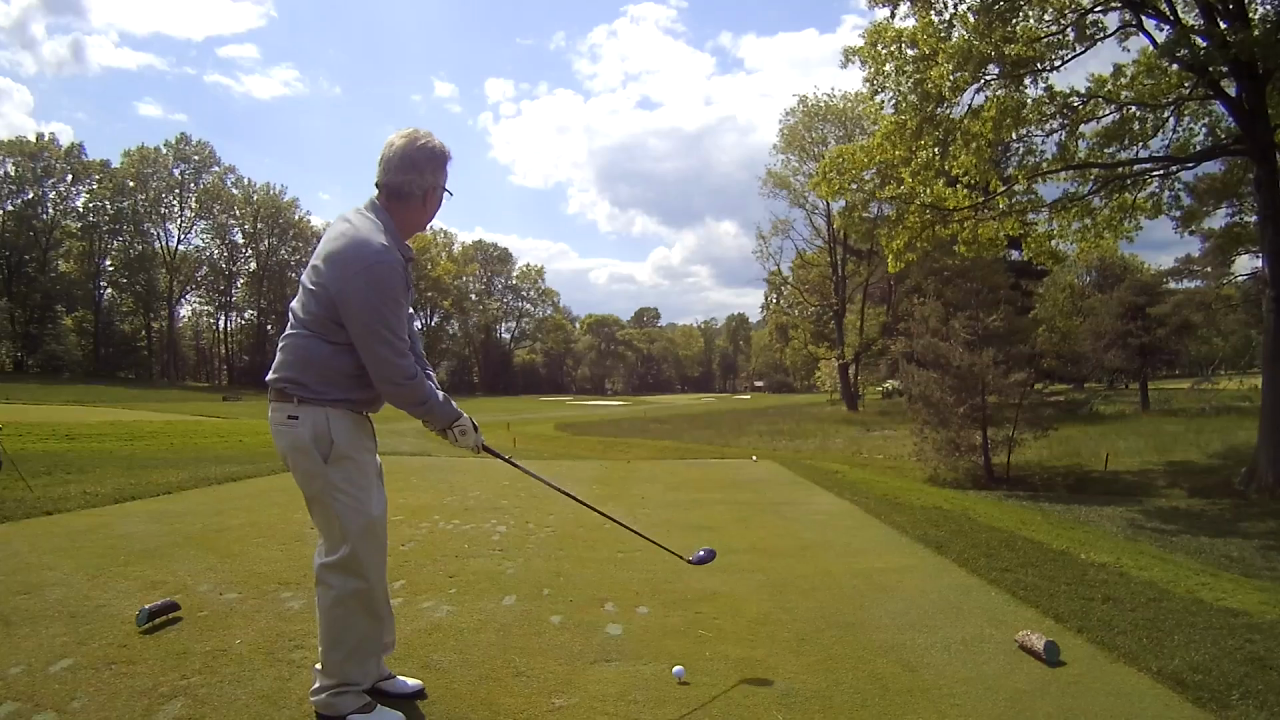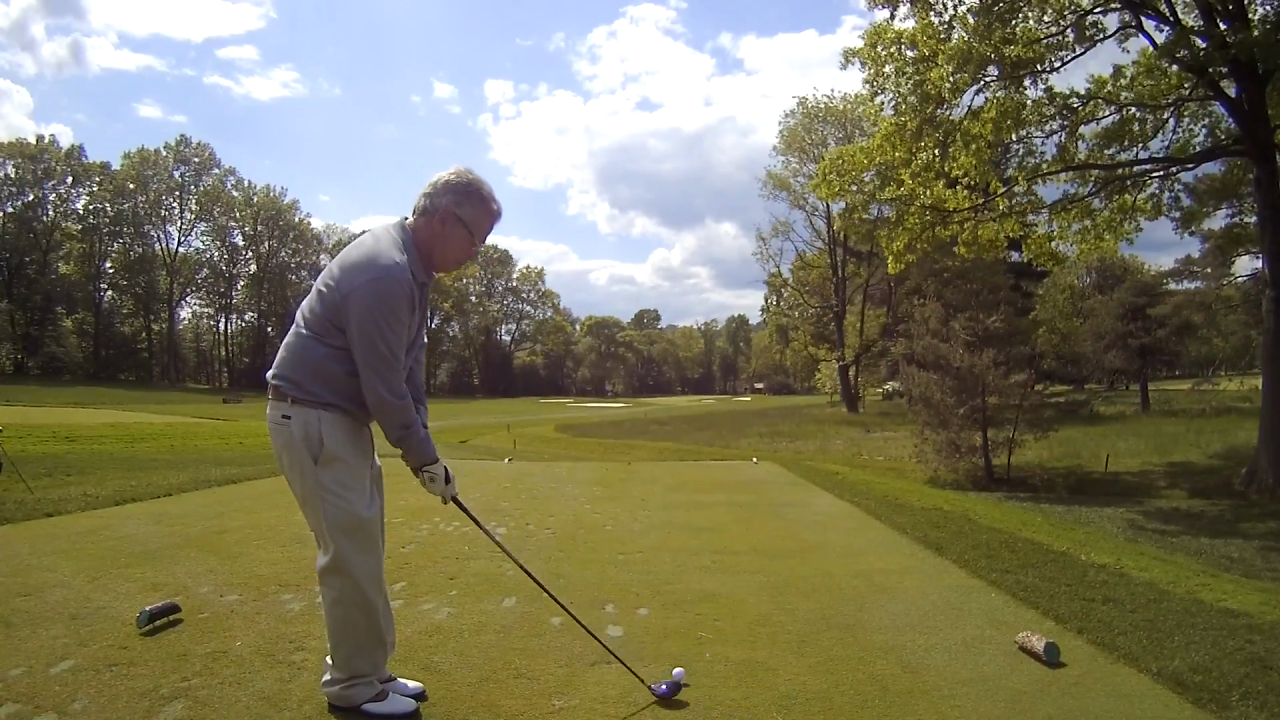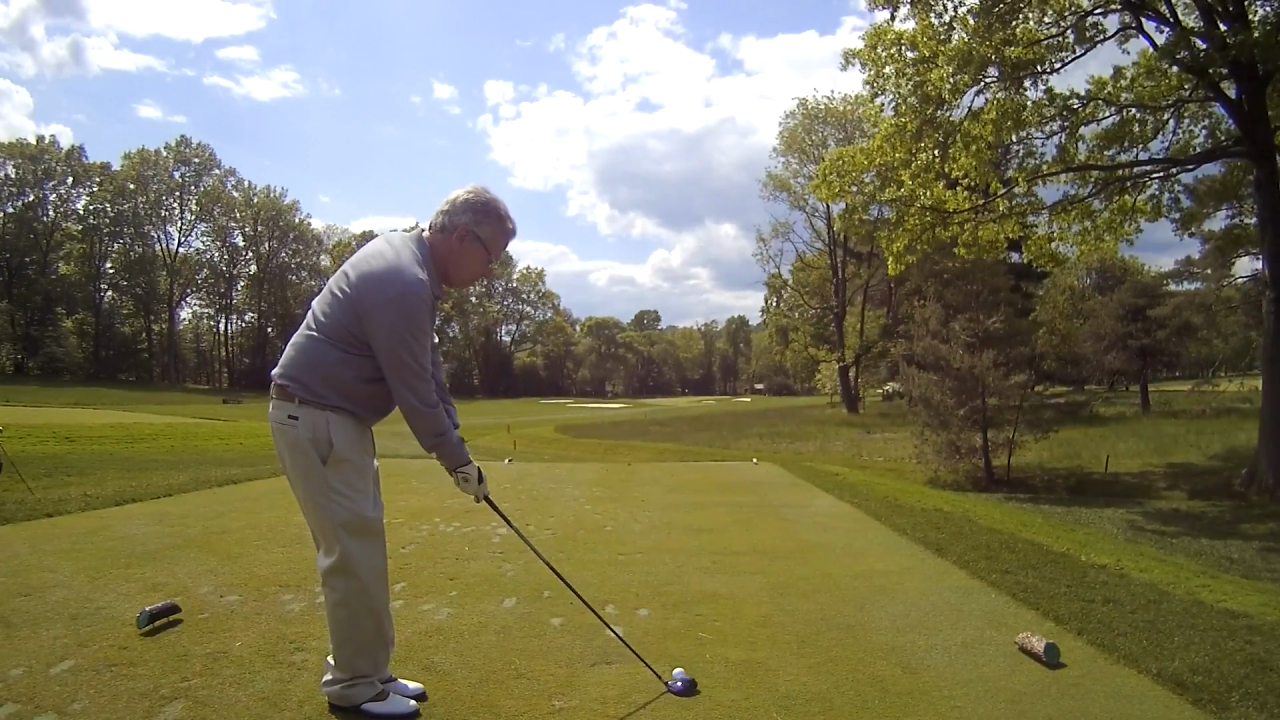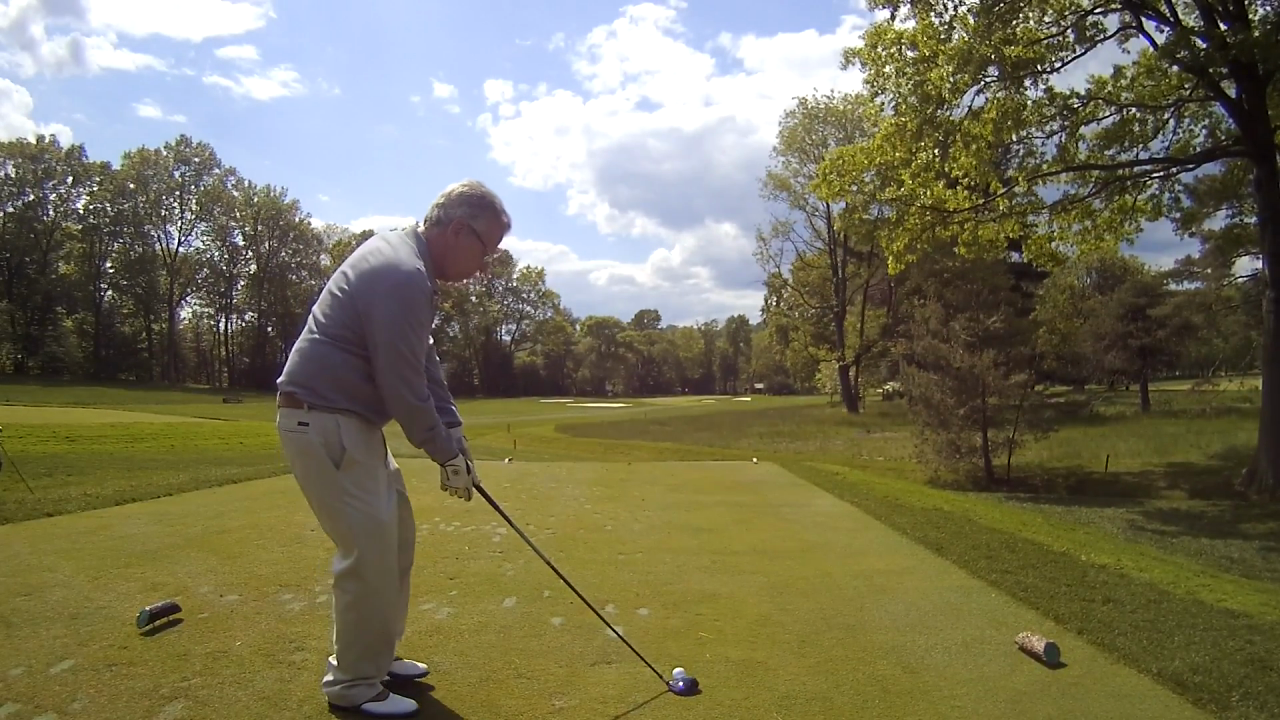
dt=1s
person 1, frame 1
left shoulder: (372, 235)
right shoulder: (372, 257)
left elbow: (403, 338)
right elbow: (394, 372)
left wrist: (442, 402)
right wrist: (447, 418)
left hip: (338, 413)
right hip: (319, 417)
left knee: (362, 544)
right knee: (352, 550)
left ankle: (366, 668)
person 1, frame 2
left shoulder: (407, 263)
right shoulder: (384, 274)
left elbow: (409, 362)
right elbow: (384, 387)
left wrist: (422, 441)
right wrist: (423, 458)
left hip: (341, 415)
right hip: (312, 417)
left knee: (362, 545)
right knee: (350, 550)
left ankle: (365, 669)
person 1, frame 3
left shoulder: (409, 255)
right shoulder: (404, 284)
left elbow: (428, 368)
right elbow: (414, 392)
left wrist: (456, 444)
right wrist: (457, 461)
left hip: (334, 414)
right hip: (315, 416)
left knee: (360, 544)
right knee: (353, 549)
left ankle: (365, 669)
person 1, frame 4
left shoulder: (402, 253)
right shoulder: (403, 277)
left elbow: (422, 362)
right elbow: (405, 390)
left wrist: (453, 431)
right wrist: (448, 456)
left hip: (344, 420)
right hip: (324, 421)
left knee: (394, 532)
right knee: (369, 549)
left ankle: (377, 655)
